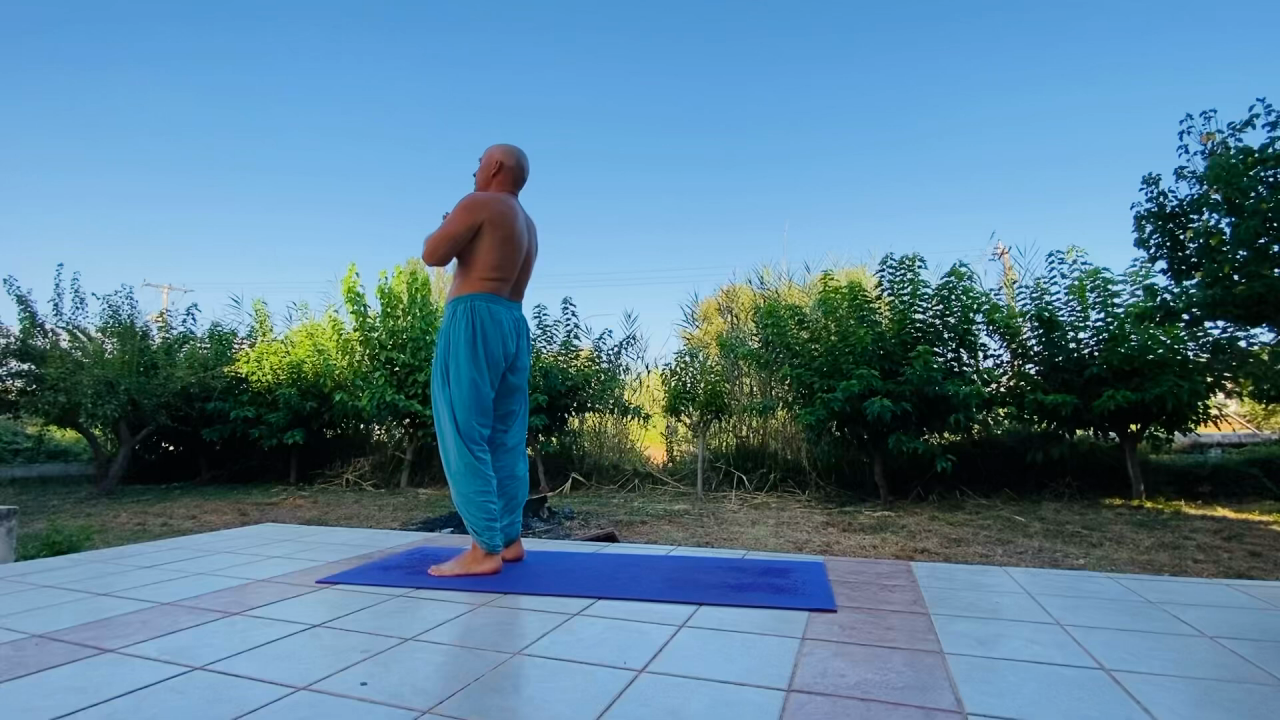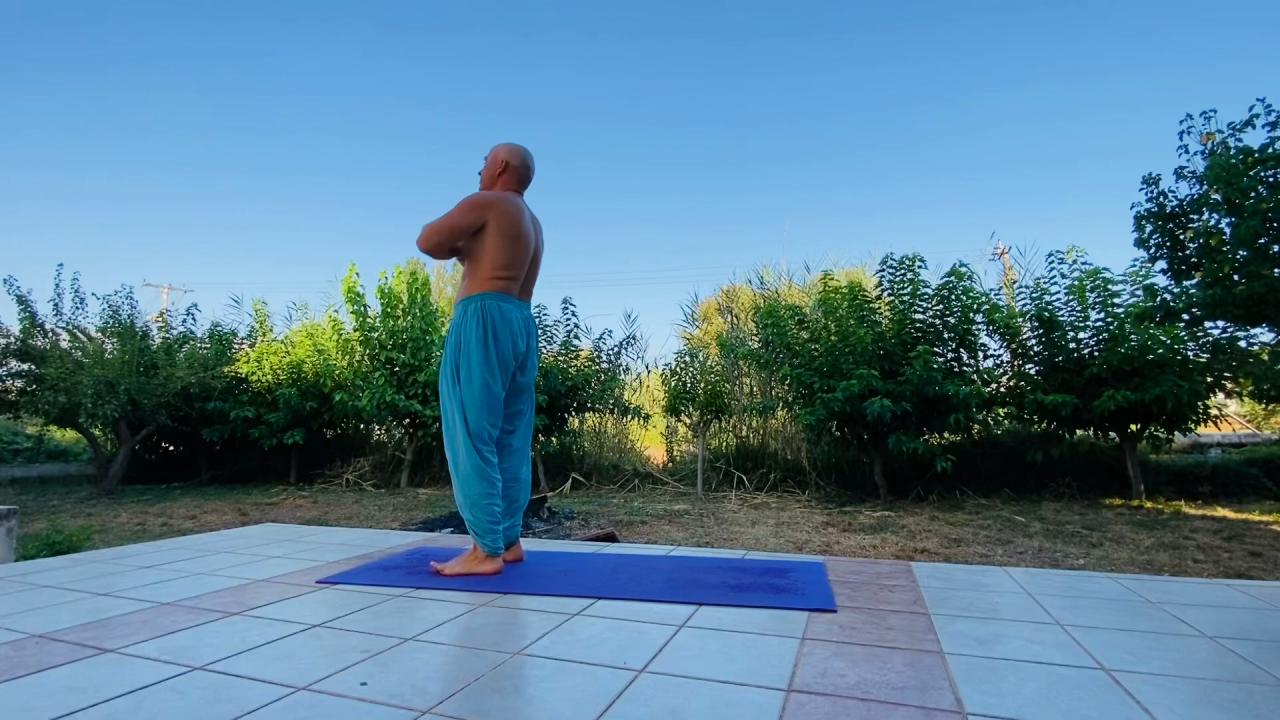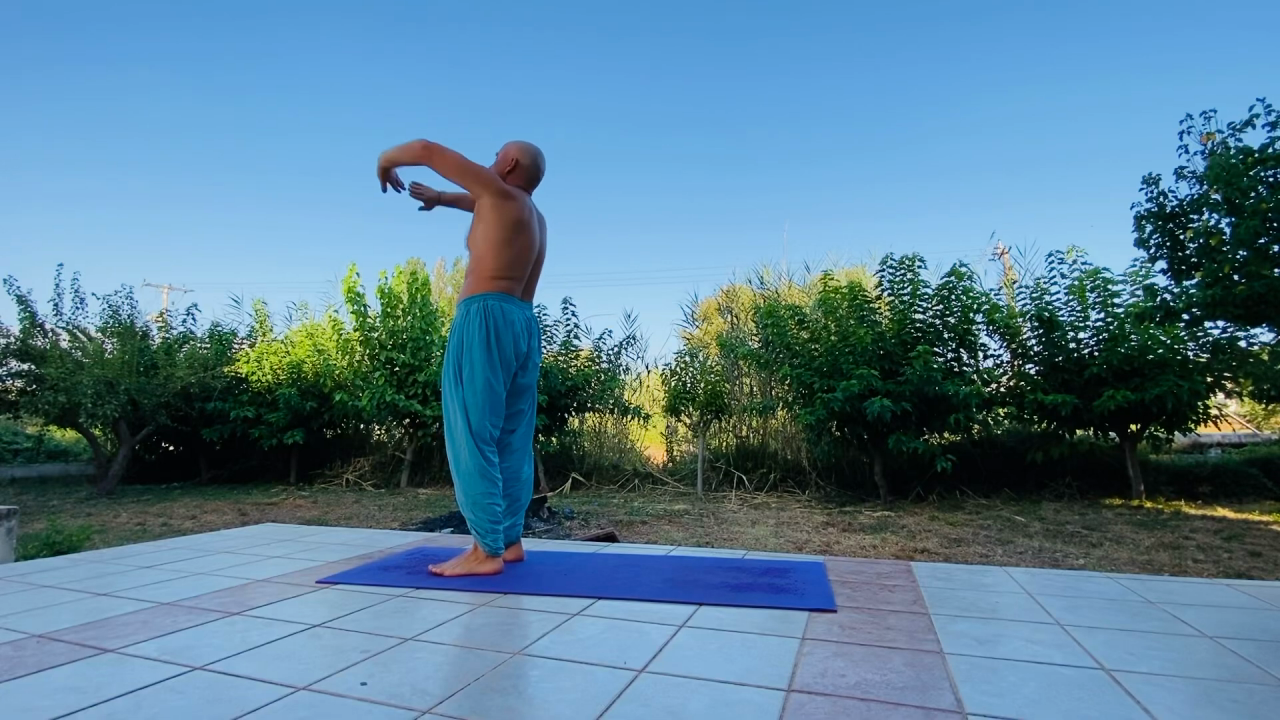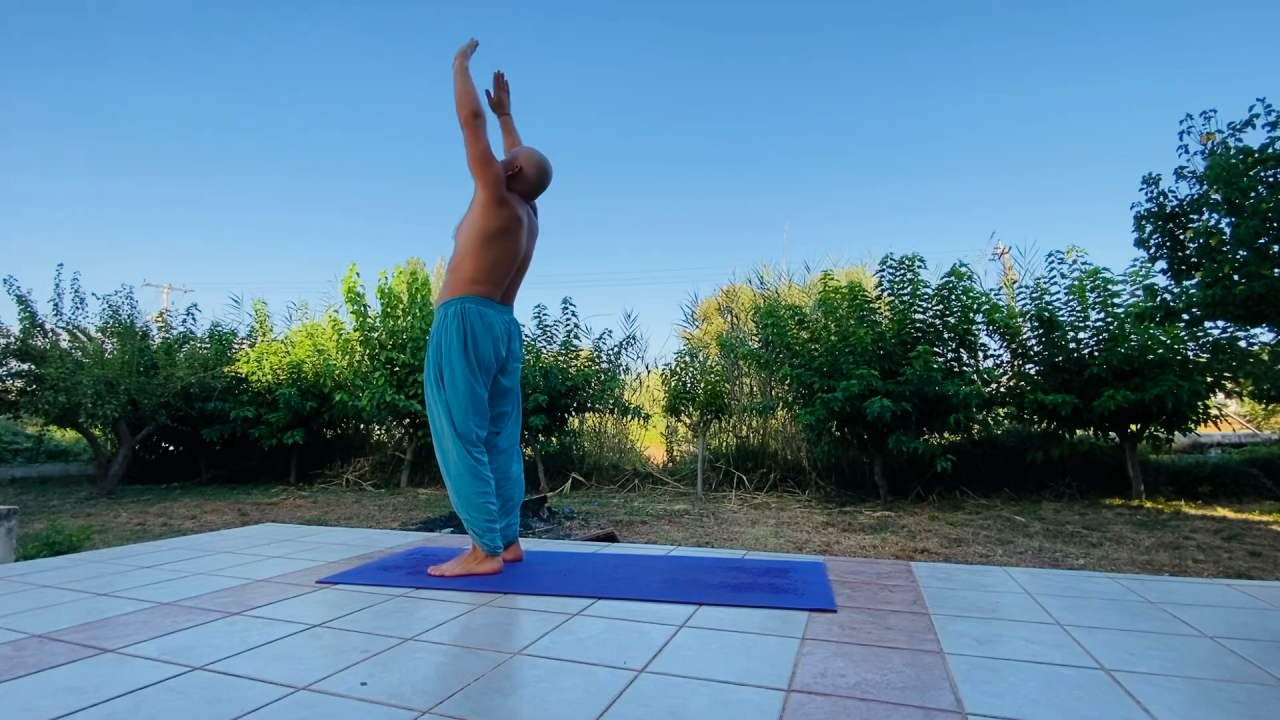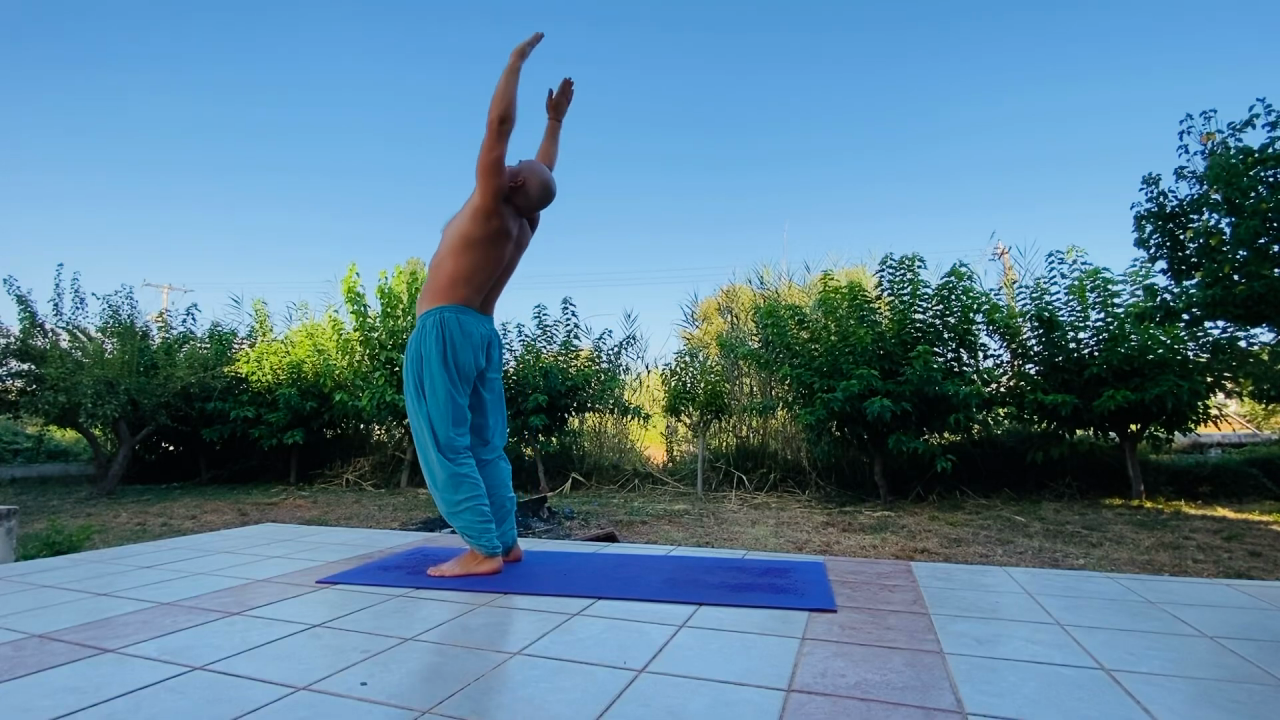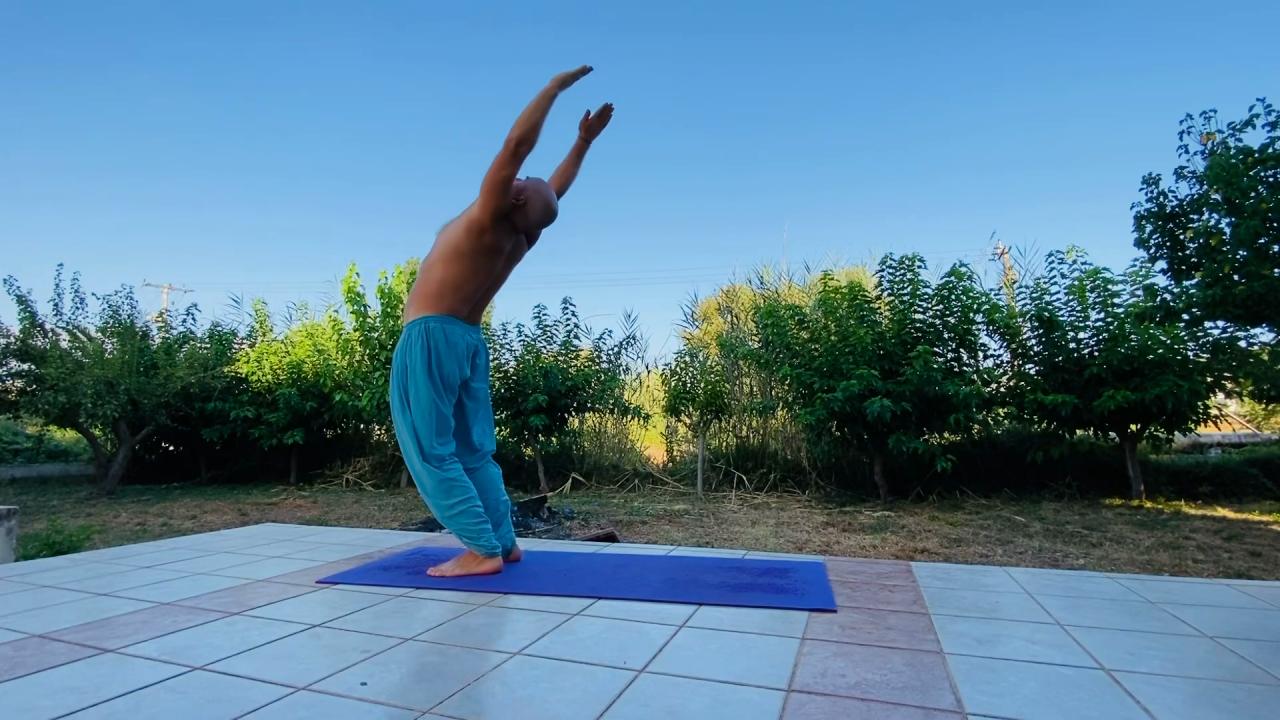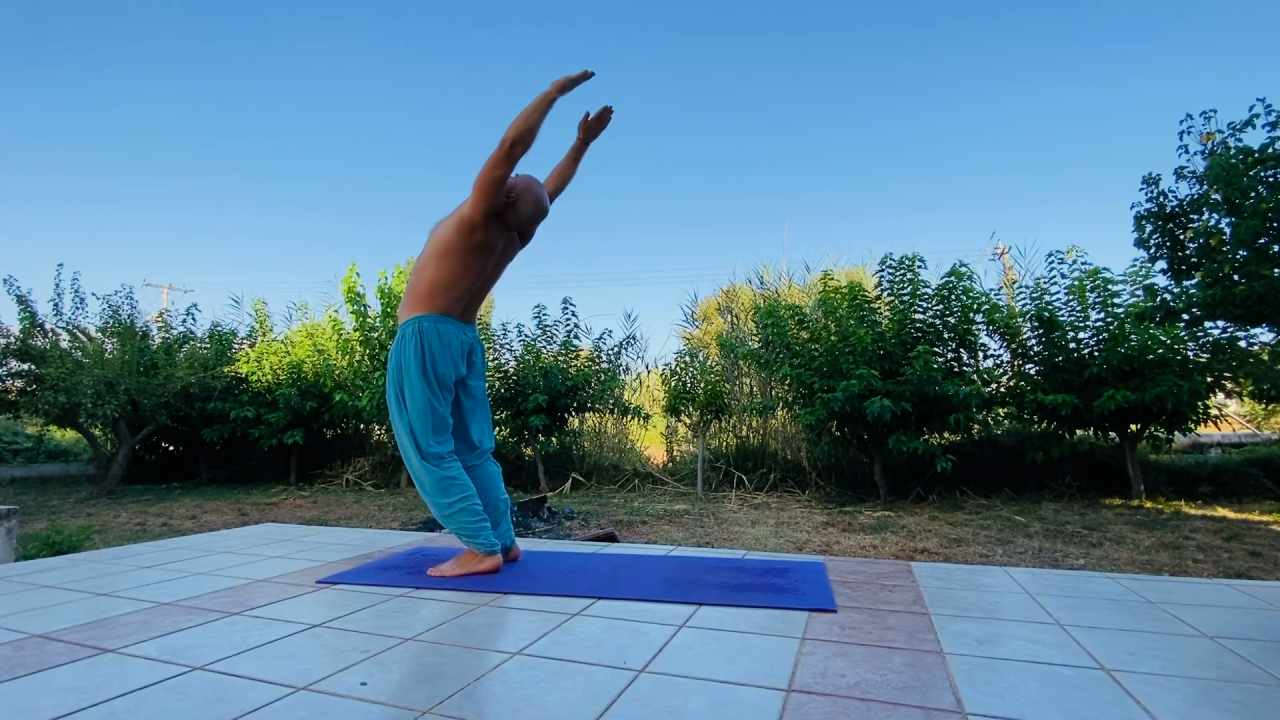
dt=0.4s
person 1, frame 1
left shoulder: (480, 203)
right shoulder: (527, 225)
left elbow: (433, 254)
left wrist: (444, 232)
right wrist: (464, 236)
left hip: (473, 323)
right hip: (512, 327)
left knee: (465, 436)
right knee: (503, 439)
left ankle: (485, 549)
right ankle: (508, 539)
person 1, frame 2
left shoulder: (488, 202)
right shoulder: (530, 222)
left elbow: (428, 240)
left wrist: (449, 246)
right wrist: (464, 245)
left hip: (483, 321)
right hip: (521, 325)
left knee: (471, 437)
right knee: (509, 440)
left ankle: (486, 550)
right ankle: (508, 541)
person 1, frame 3
left shoulder: (504, 195)
right shoulder: (533, 214)
left elbow: (428, 150)
left wrist: (388, 162)
right wrist: (439, 198)
left hip: (486, 322)
right hip: (523, 326)
left knee: (474, 437)
right knee: (511, 439)
left ankle: (486, 550)
right ankle: (508, 541)
person 1, frame 4
left shoulder: (499, 198)
right shoulder: (529, 215)
left elbow: (469, 120)
right elbow: (523, 161)
left wrist: (460, 64)
right wrist: (505, 114)
left hip: (465, 323)
right hip: (503, 328)
left knee: (461, 440)
right knee: (498, 441)
left ankle: (485, 551)
right ankle: (506, 540)
person 1, frame 5
left shoulder: (492, 208)
right shoulder: (526, 225)
left elbow: (498, 124)
right elbow: (545, 171)
left wrist: (515, 60)
right wrist: (554, 121)
left hip: (444, 332)
right hip: (482, 334)
left knee: (443, 446)
right knee: (483, 445)
left ankle: (482, 549)
right ankle: (504, 541)
person 1, frame 6
left shoulder: (487, 222)
right shoulder: (522, 238)
left elbow: (516, 145)
right elbow: (557, 189)
left wrist: (554, 88)
right wrist: (583, 142)
left hip: (429, 340)
right hip: (467, 342)
left knee: (430, 452)
right knee: (471, 450)
left ankle: (482, 549)
right ankle: (502, 541)
person 1, frame 7
left shoulder: (480, 219)
right shoulder: (516, 235)
left elbow: (510, 146)
right elbow: (552, 189)
left wrist: (553, 92)
right wrist: (581, 143)
left hip: (424, 340)
right hip: (462, 342)
left knee: (429, 450)
right knee: (470, 449)
left ankle: (482, 548)
right ankle: (502, 541)
